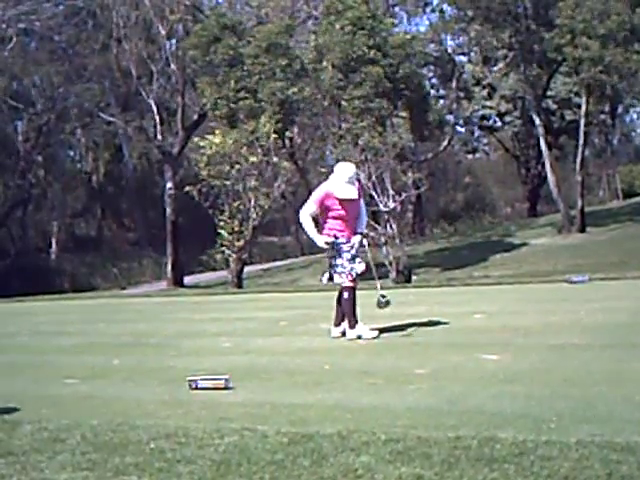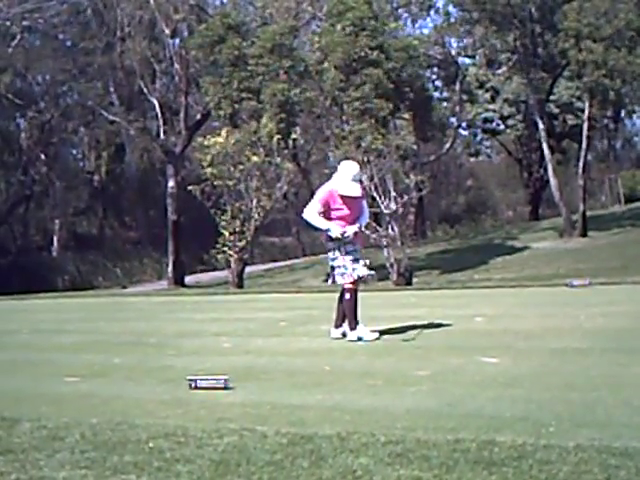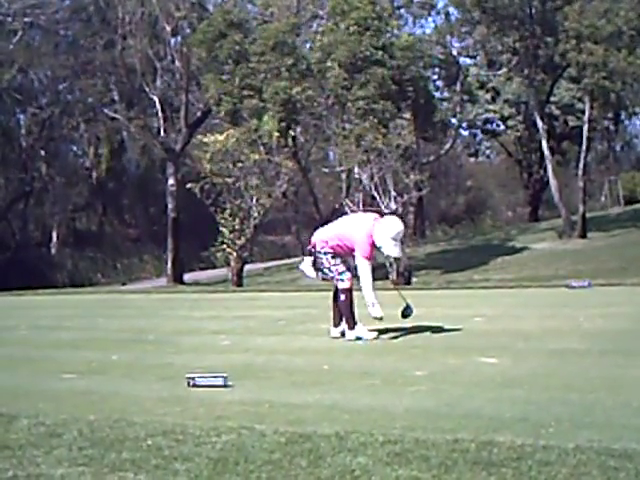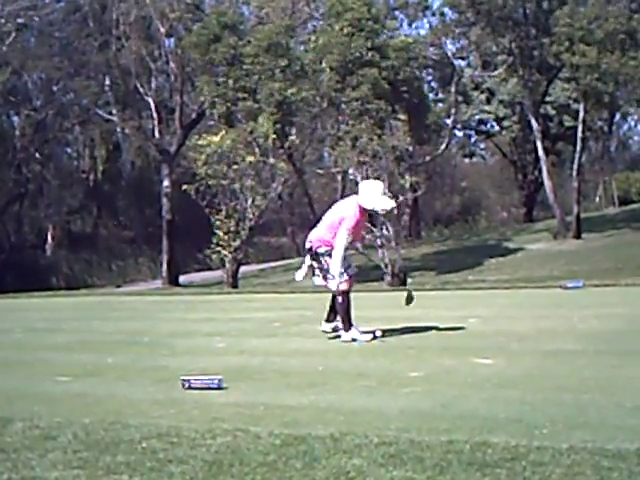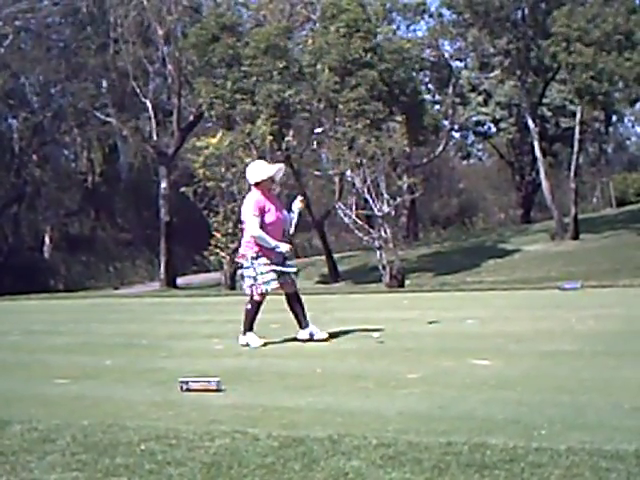
dt=1s
person 1, frame 1
left shoulder: (355, 188)
right shoulder: (324, 192)
left elbow: (361, 211)
right elbow: (304, 215)
left wrist: (359, 234)
right wrist: (316, 237)
left hip: (351, 241)
right hip: (335, 242)
left knee: (347, 282)
right knee: (348, 280)
left ankle: (338, 326)
right ankle: (353, 327)
person 1, frame 2
left shoulder: (357, 190)
right shoulder: (328, 191)
left elbow: (365, 213)
right elbow: (308, 213)
left wrist: (356, 226)
right wrist: (330, 227)
left hip: (353, 241)
right hip: (338, 243)
left knee: (350, 284)
right knee: (350, 283)
left ankle: (338, 327)
right ankle: (354, 329)
person 1, frame 3
left shoulder: (377, 220)
right shoulder: (365, 238)
right elbow: (364, 275)
right wrist: (373, 303)
left hip: (332, 245)
right hip: (324, 246)
left knee: (341, 283)
right knee: (345, 283)
left ankle: (336, 327)
right ankle: (352, 329)
person 1, frame 4
left shoulder: (356, 202)
right shoulder: (354, 215)
right elbow: (339, 247)
left wrist: (355, 242)
right wrist: (335, 276)
left hip: (328, 247)
right hip: (323, 247)
left knee: (346, 283)
right knee: (344, 285)
left ankle: (330, 323)
right ankle: (348, 331)
person 1, frame 5
left shoulder: (273, 198)
right shoulder: (253, 201)
left elbow: (288, 225)
right elbow: (253, 231)
left wrist: (296, 209)
right wrist: (277, 245)
left hip: (272, 255)
right hip: (256, 255)
left knee: (290, 287)
right knee: (258, 294)
left ankle: (305, 328)
right ankle: (246, 334)
